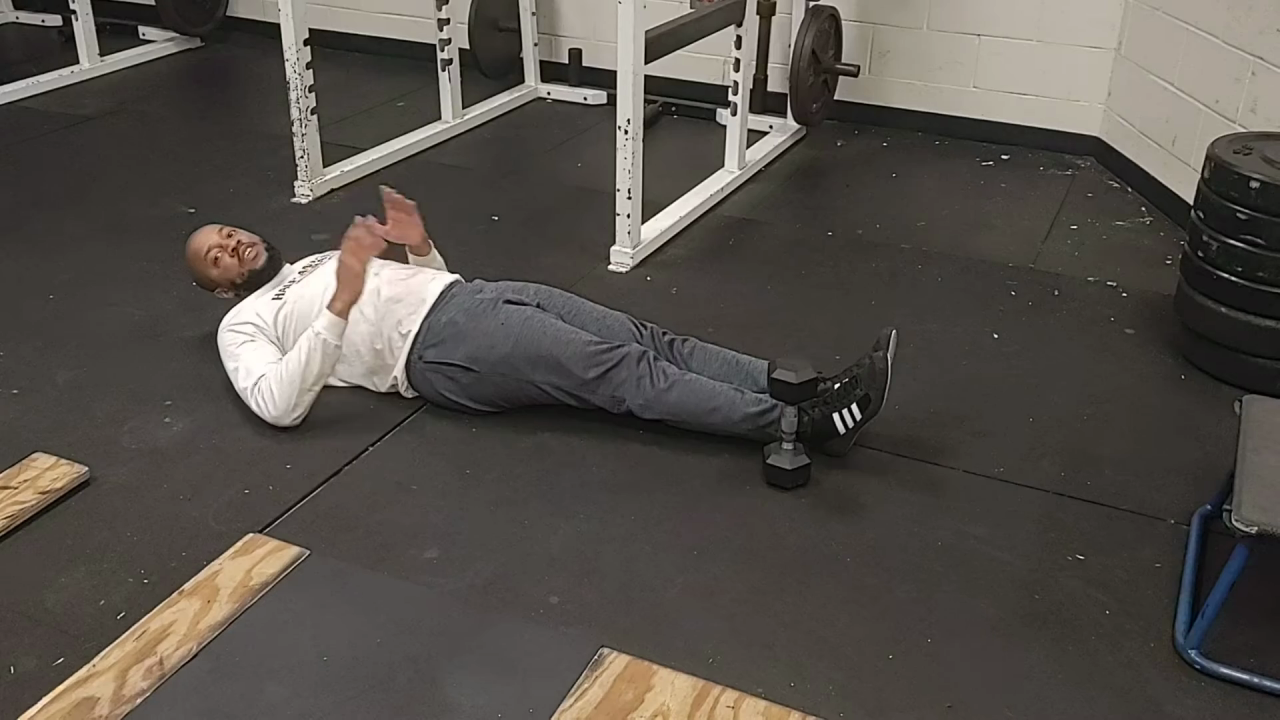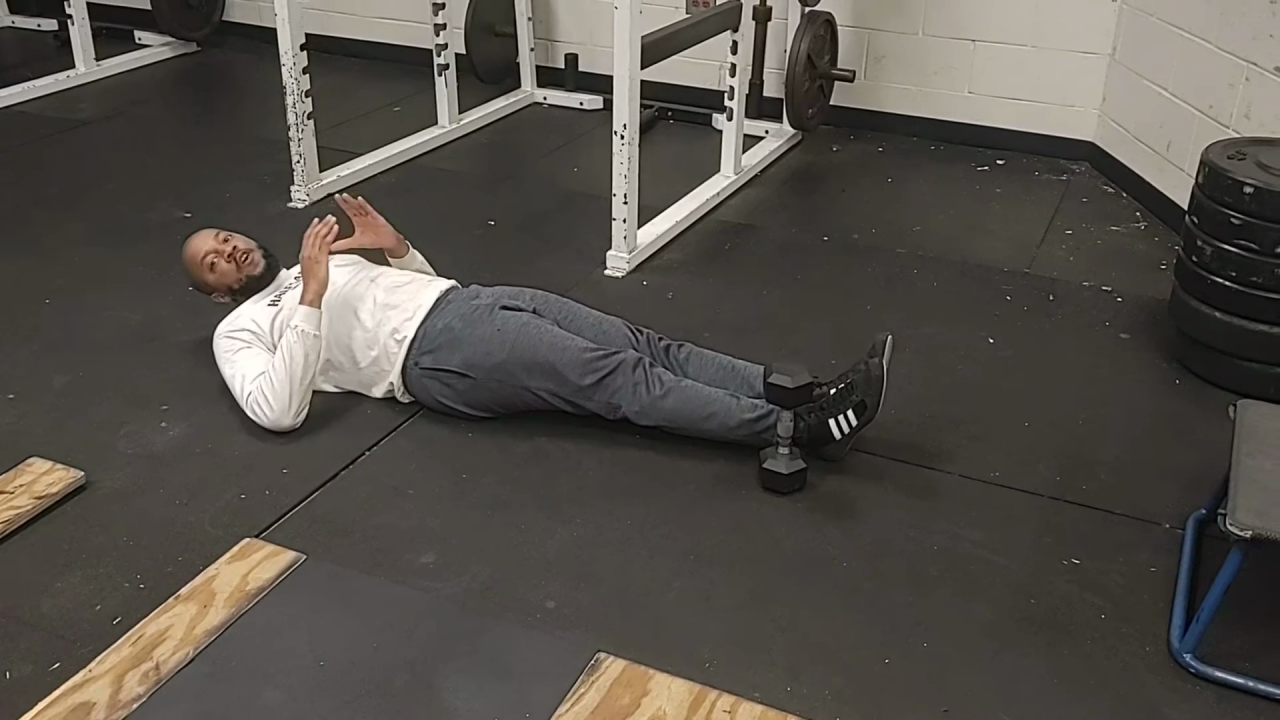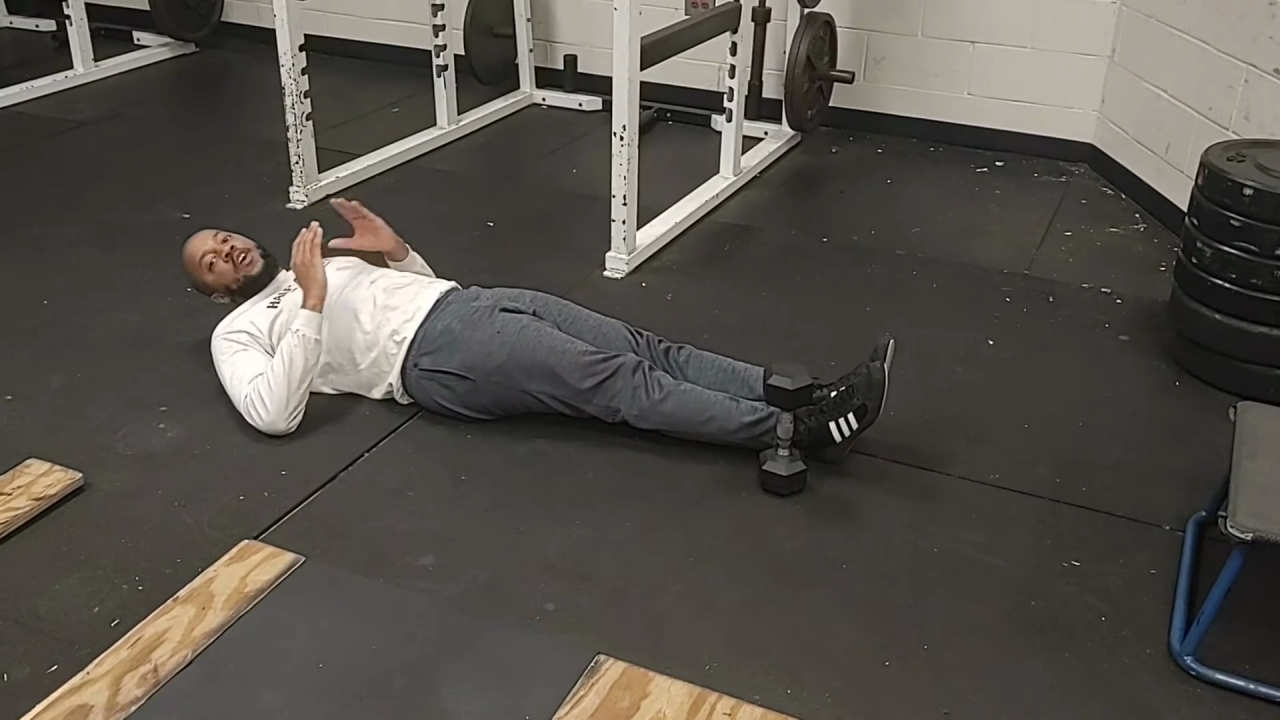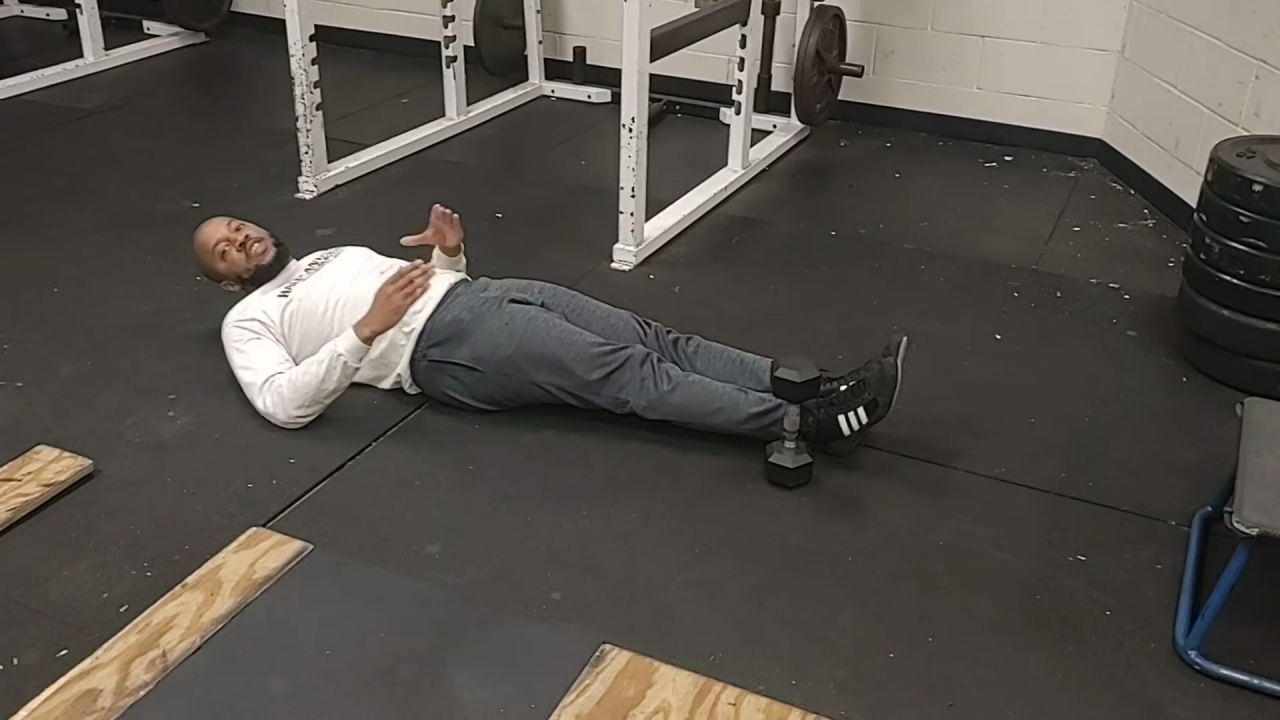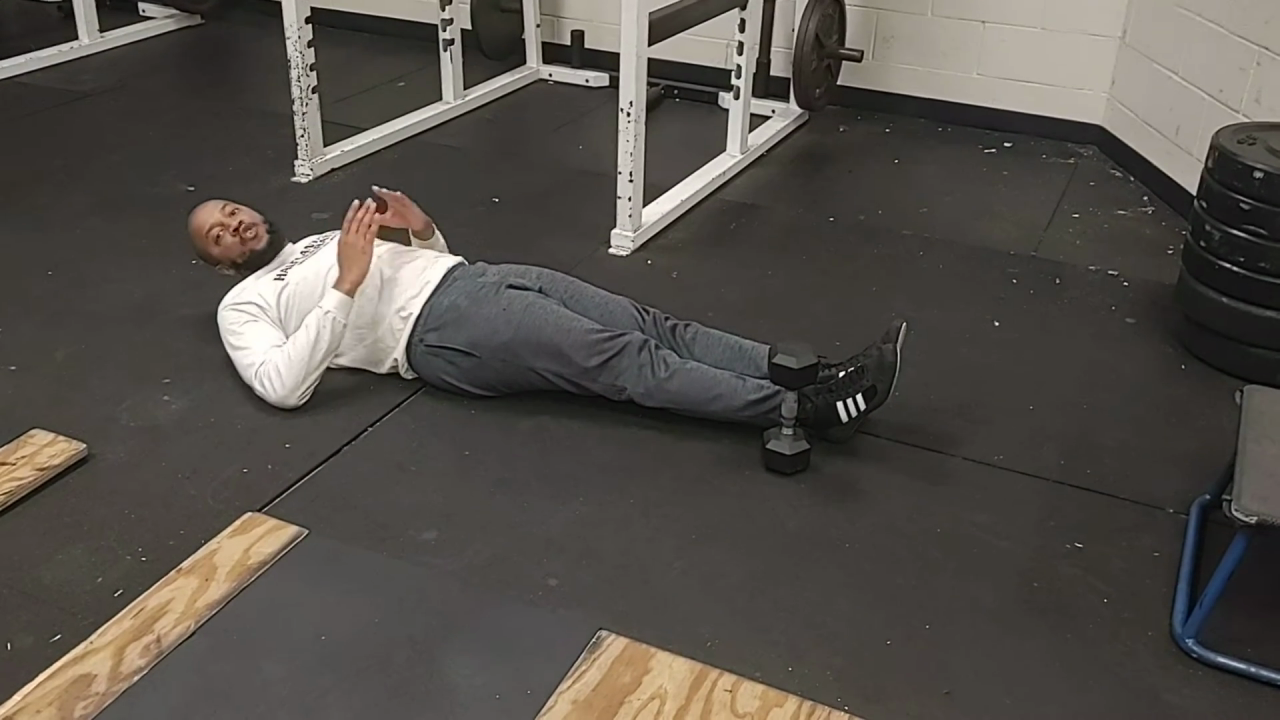
dt=1s
person 1, frame 1
left shoulder: (313, 266)
right shoulder: (244, 324)
right elbow: (282, 405)
left wrist: (415, 243)
right wrist: (340, 302)
left hip: (470, 295)
right hip: (440, 350)
left knee: (643, 340)
right knee: (620, 372)
left ankle: (807, 389)
right ankle: (798, 423)
person 1, frame 2
left shoulder: (322, 262)
right shoulder: (240, 330)
right elbow: (278, 410)
left wrist: (392, 244)
right wrist: (313, 295)
left hip: (467, 302)
right hip: (435, 355)
left knee: (638, 346)
right knee: (615, 379)
left ankle: (804, 393)
right ankle: (794, 428)
person 1, frame 3
left shoulder: (323, 264)
right shoulder: (238, 331)
right elbow: (274, 414)
left wrist: (393, 247)
right wrist: (309, 300)
left hip: (467, 303)
right hip: (434, 357)
left knee: (640, 349)
right knee: (615, 383)
left ankle: (808, 394)
right ankle: (795, 430)
person 1, frame 4
left shoulder: (332, 256)
right shoulder: (249, 319)
right elbow: (285, 404)
left wrist: (448, 250)
right wrist: (368, 327)
left hip: (475, 292)
right hip: (441, 347)
left knee: (649, 339)
right knee: (624, 373)
left ankle: (811, 386)
right ankle: (801, 422)
person 1, frame 5
left shoulder: (326, 241)
right shoulder: (244, 304)
right elbow: (285, 385)
left wrist: (422, 228)
right wrist: (346, 283)
left hip: (470, 277)
right hip: (440, 332)
left knee: (646, 326)
right knee: (619, 360)
left ankle: (810, 373)
right ankle: (800, 408)
